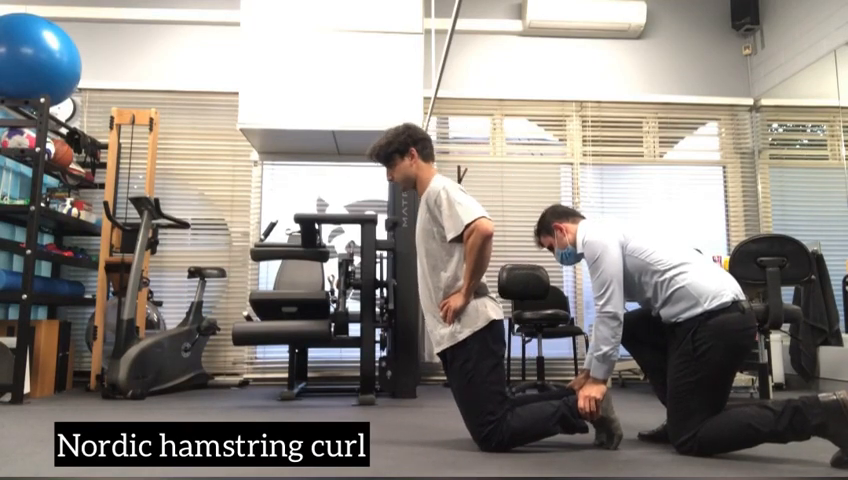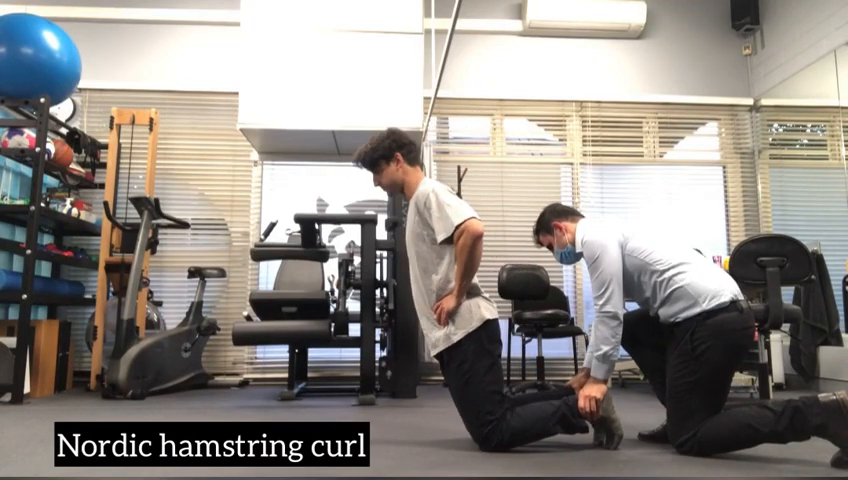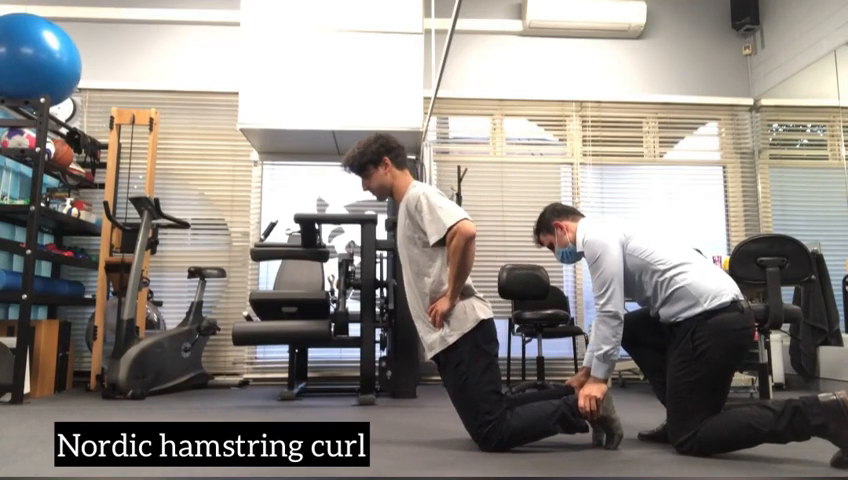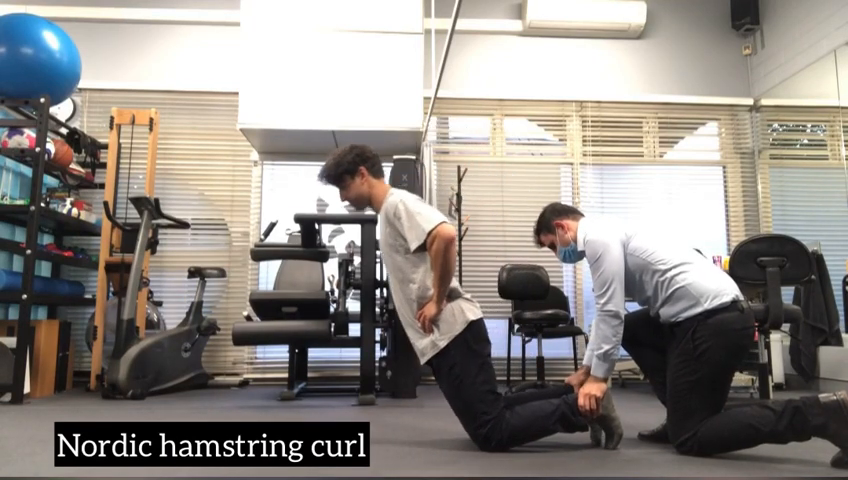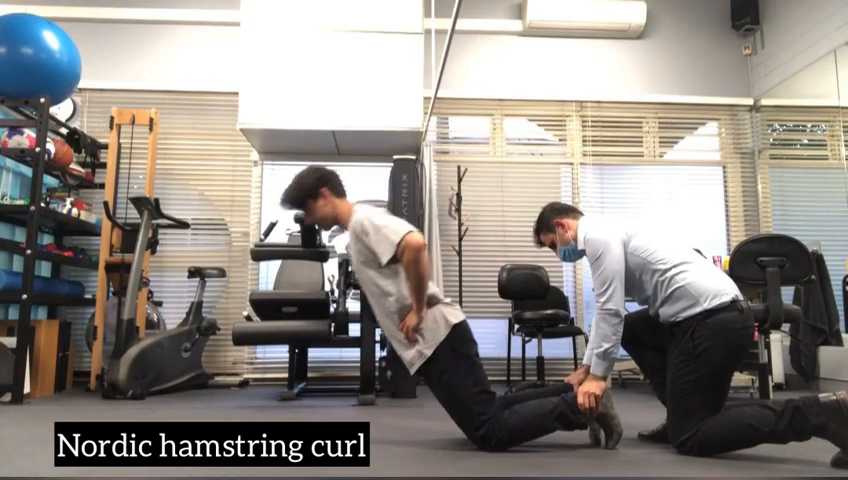
dt=0.3s
person 1, frame 1
left shoulder: (440, 190)
right shoulder: (430, 197)
left elbow: (483, 230)
left wrist: (465, 293)
left hip: (470, 327)
right hip: (457, 330)
left knee: (493, 433)
right knee: (492, 419)
right ankle: (577, 400)
person 1, frame 2
left shoulder: (428, 193)
right shoulder: (419, 201)
left elbow: (473, 231)
left wrist: (457, 294)
left hip: (464, 327)
right hip: (453, 331)
left knee: (492, 433)
right knee: (493, 417)
right ankle: (578, 399)
person 1, frame 3
left shoulder: (418, 196)
right shoulder: (408, 205)
left elbow: (465, 232)
left wrist: (451, 296)
left hip: (460, 328)
right hip: (449, 332)
left knee: (492, 433)
right knee: (492, 418)
right ankle: (579, 397)
person 1, frame 4
left shoulder: (397, 203)
right shoulder: (389, 212)
left elbow: (445, 236)
left wrist: (438, 300)
left hip: (450, 330)
right hip: (441, 335)
left knee: (491, 432)
right knee: (490, 416)
left ankle: (582, 405)
right ankle: (575, 396)
person 1, frame 5
left shoulder: (364, 222)
right shoulder: (359, 228)
left elbow: (414, 244)
left wrist: (417, 310)
left hip: (437, 337)
right hip: (434, 340)
left knee: (490, 431)
right knee: (487, 419)
left ankle: (578, 403)
right ankle: (576, 396)
person 2, frame 1
left shoulder: (597, 238)
right shoulder: (608, 237)
left elbow: (609, 313)
right elbow: (610, 314)
left wrist: (597, 378)
right wrist: (587, 371)
left hip: (715, 322)
right hip: (718, 313)
left knee: (689, 438)
right knee: (631, 328)
left ankle: (823, 413)
right ankle: (681, 415)
person 2, frame 2
left shoulder: (596, 237)
right shoulder: (607, 237)
left elbow: (609, 313)
right elbow: (610, 314)
left wrist: (598, 378)
right wrist: (587, 370)
left hip: (712, 321)
right hip: (715, 314)
left knee: (690, 438)
right knee: (630, 330)
left ankle: (822, 413)
right ankle: (681, 414)
person 2, frame 3
left shoulder: (597, 238)
right shoulder: (607, 236)
left elbow: (610, 313)
right elbow: (607, 313)
left wrist: (598, 378)
right wrist: (587, 369)
left hip: (712, 322)
right hip: (716, 314)
left knee: (689, 438)
right knee: (630, 330)
right ankle: (681, 415)
person 2, frame 4
left shoulder: (598, 235)
right shoulder: (608, 236)
left elbow: (611, 312)
right elbow: (607, 312)
left wrist: (598, 376)
right wrist: (586, 368)
left hip: (713, 322)
right hip: (713, 315)
left knee: (690, 438)
right knee: (630, 331)
left ankle: (823, 414)
right ankle: (682, 413)
person 2, frame 5
left shoulder: (598, 234)
right shoulder: (607, 235)
left elbow: (610, 310)
right elbow: (606, 309)
left wrist: (597, 374)
right wrist: (585, 367)
left hip: (712, 322)
right hip: (714, 314)
left knee: (689, 438)
right knee: (630, 330)
right ankle: (681, 415)
